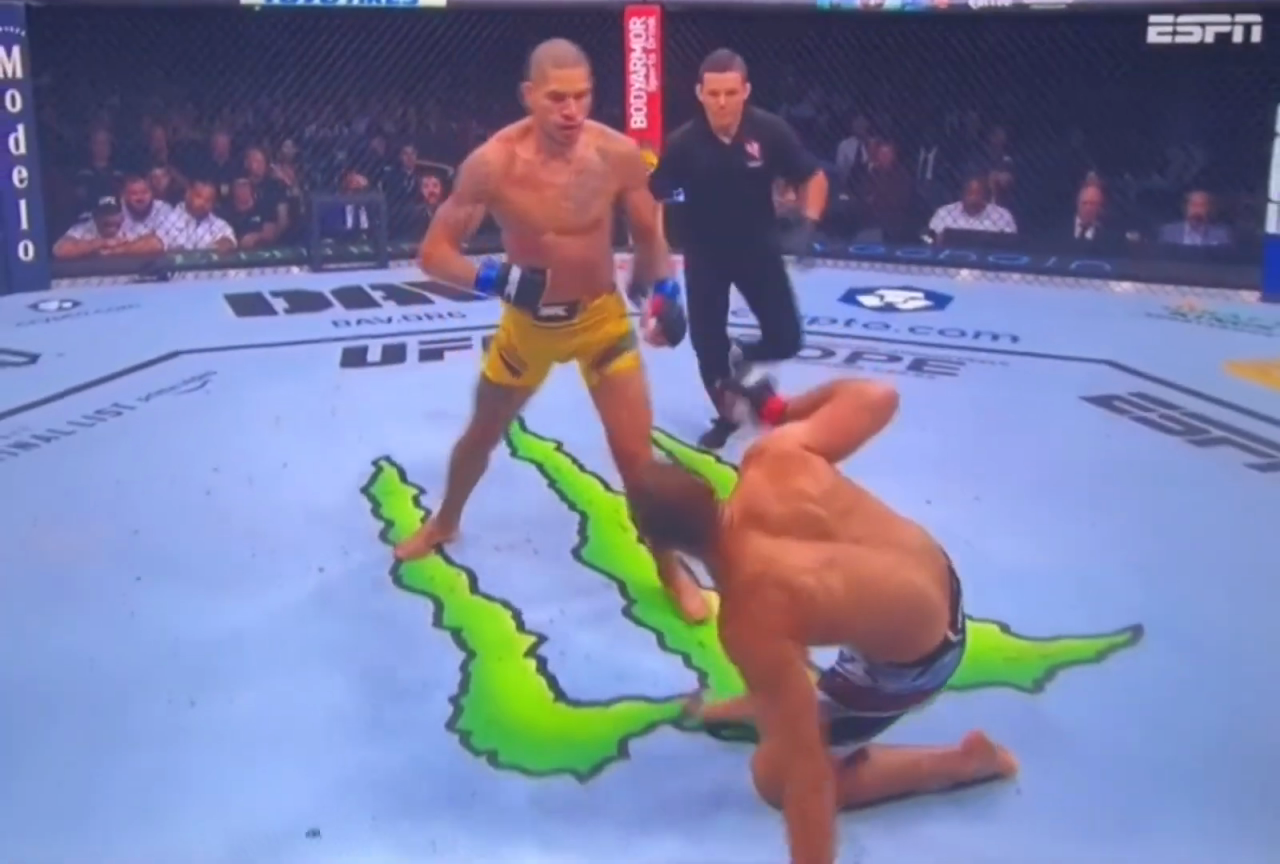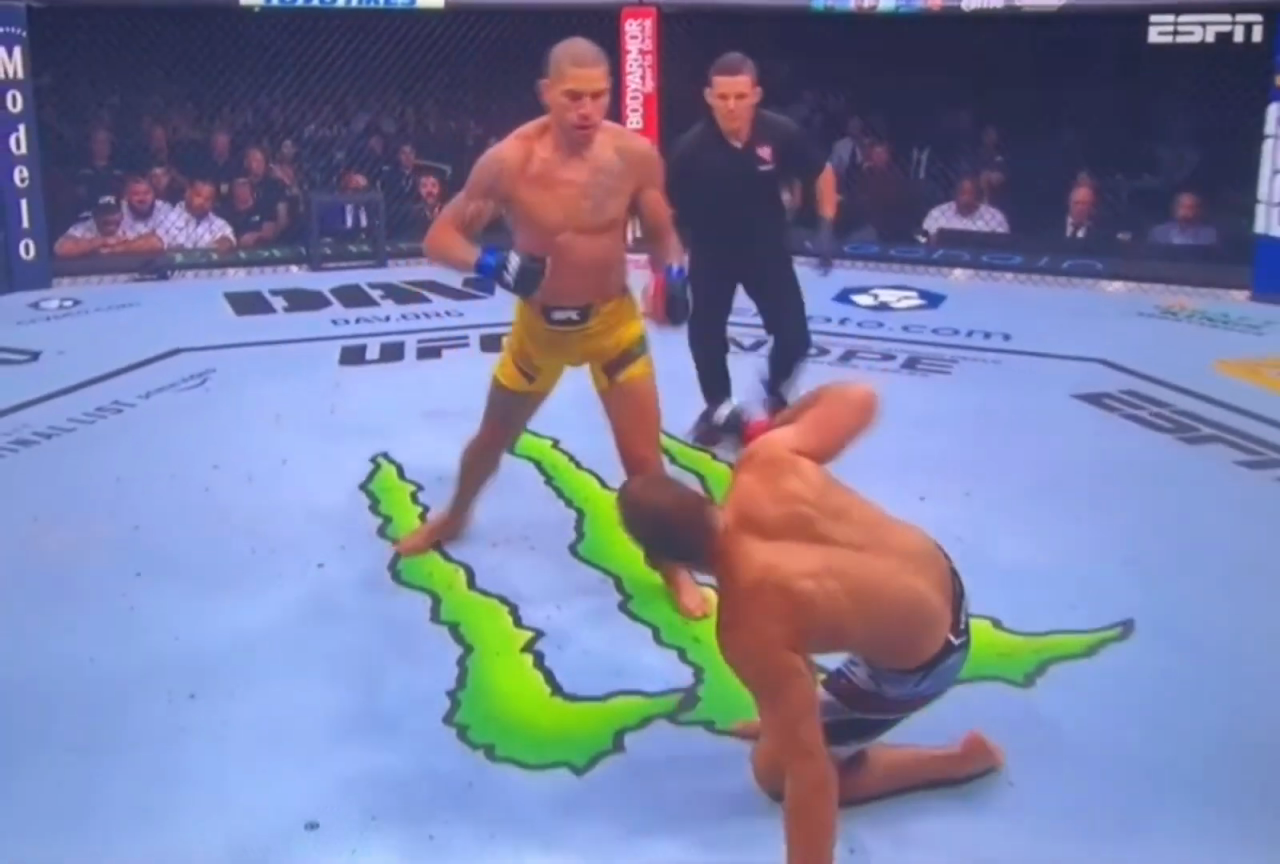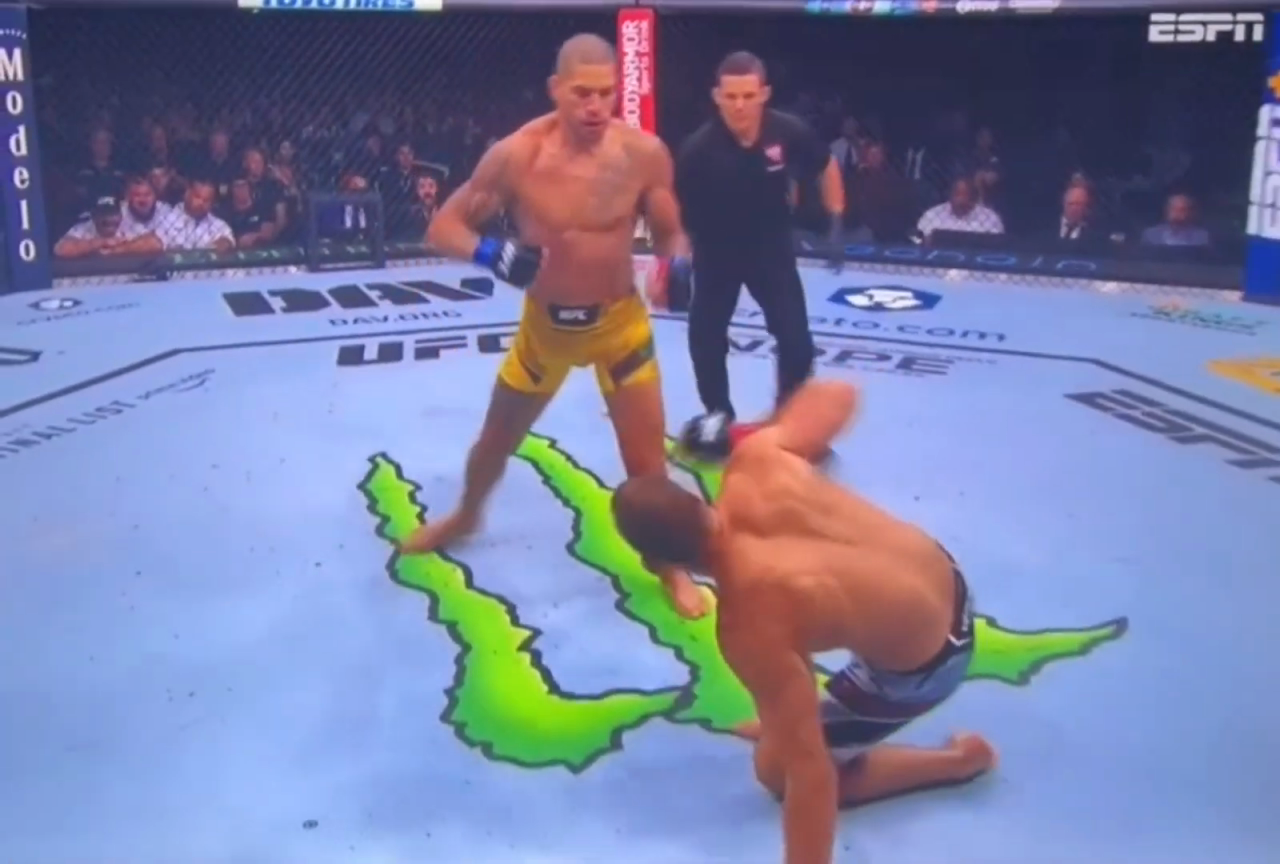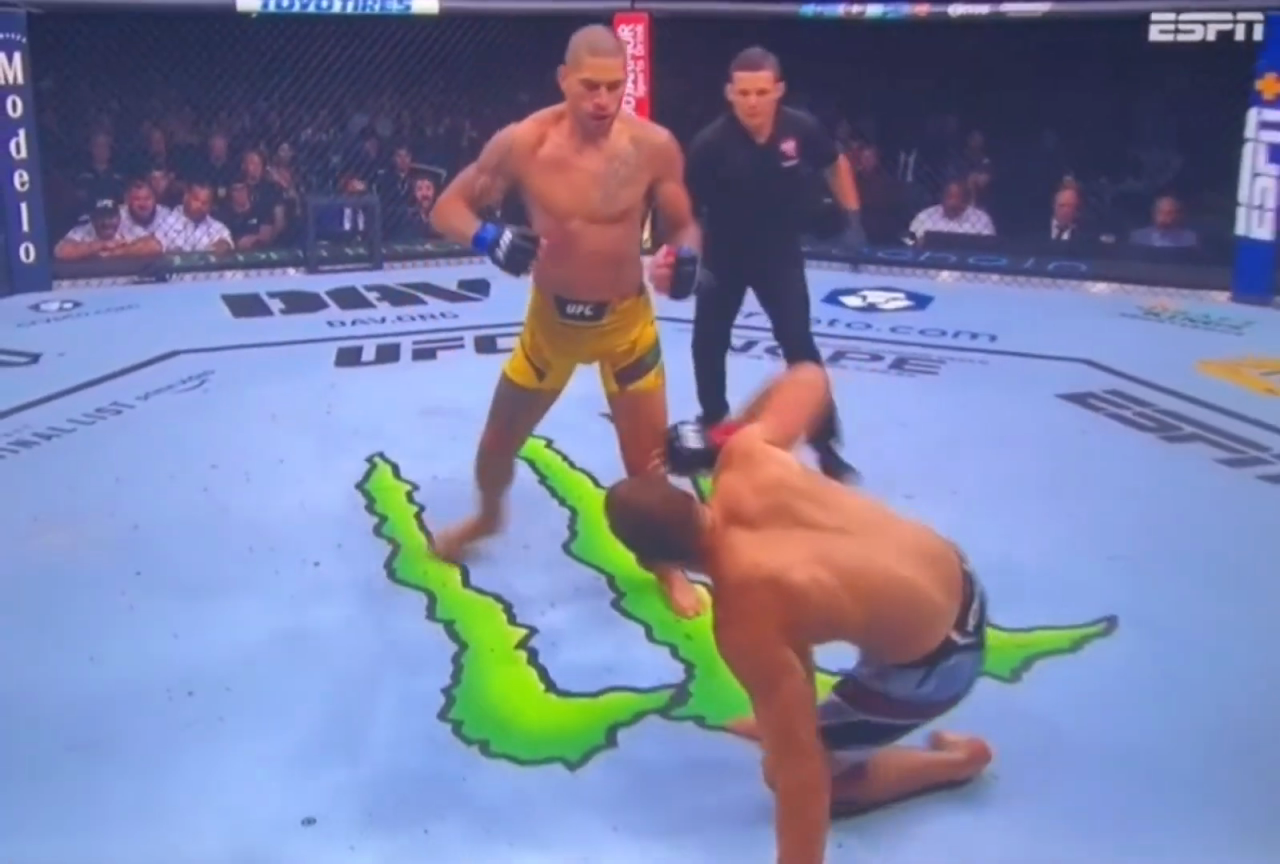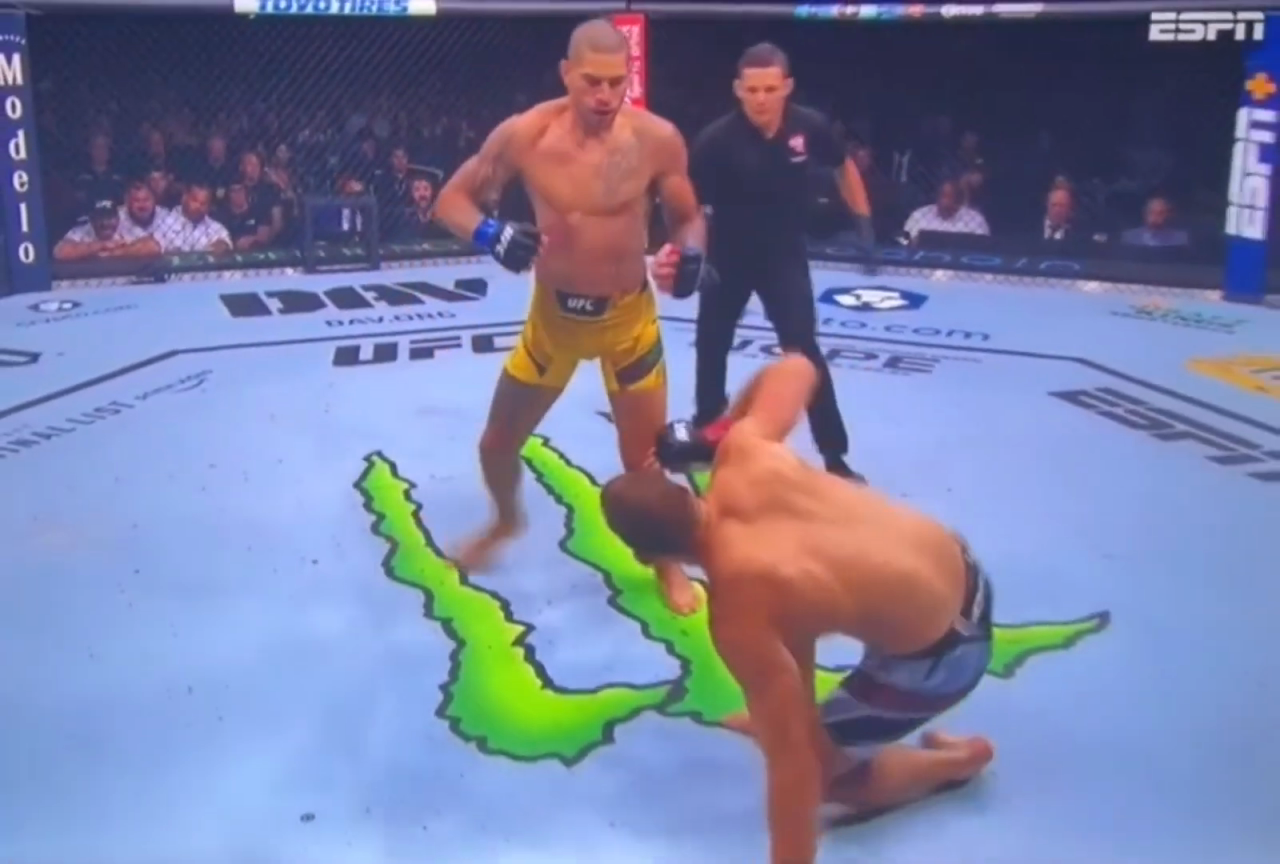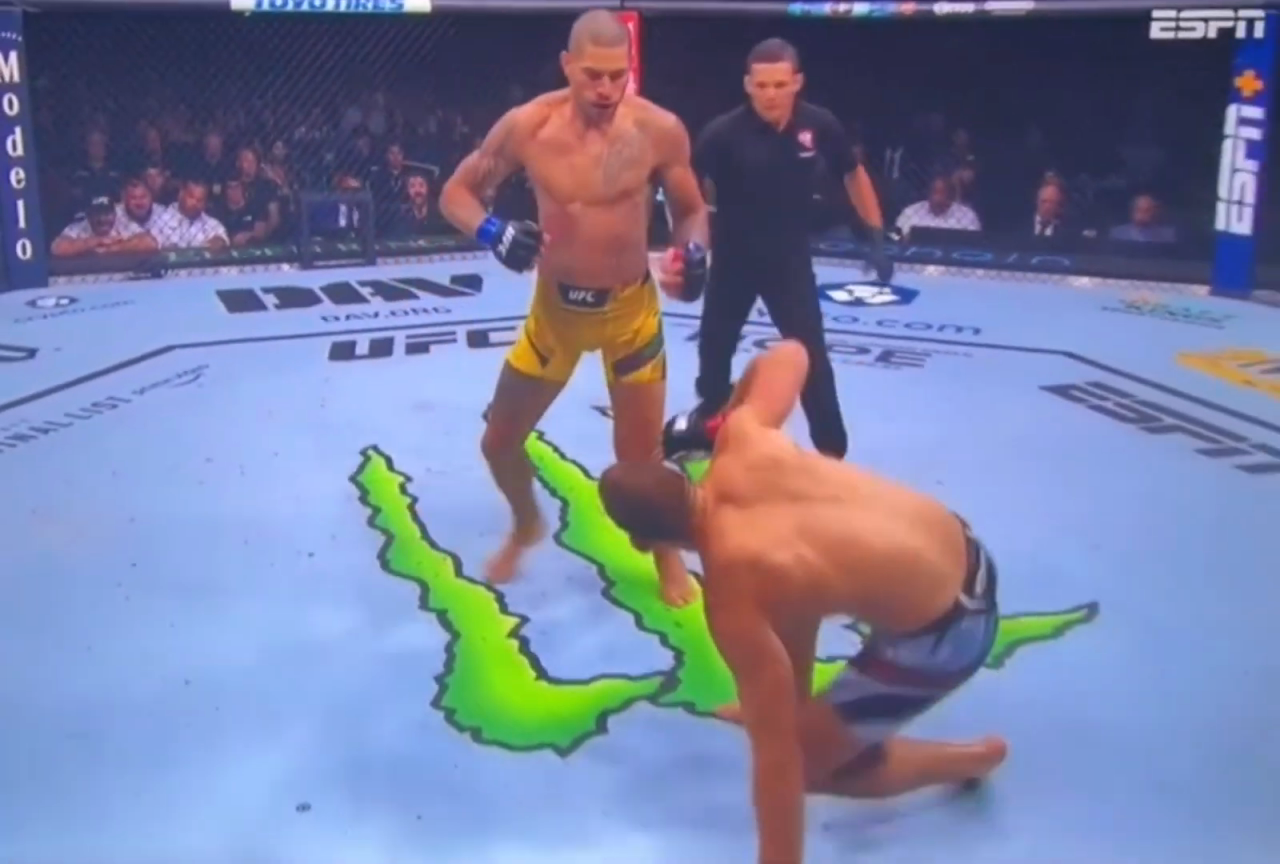
dt=0.1s
person 1, frame 1
left shoulder: (620, 155)
right shoulder: (493, 162)
left elbow: (649, 234)
right elbow: (432, 252)
left wrist: (665, 291)
right wrist: (493, 278)
left hip: (601, 318)
right hip: (528, 319)
left knee: (636, 458)
right knee: (478, 438)
left ankle: (673, 569)
right ankle: (445, 521)
person 1, frame 2
left shoulder: (635, 155)
right shoulder: (509, 160)
left elbow: (661, 234)
right elbow: (439, 238)
left wrist: (673, 277)
right wrist: (493, 264)
left hip: (614, 322)
right hip: (539, 322)
left knee: (644, 464)
right knee: (490, 442)
left ankle: (673, 567)
right ankle: (452, 518)
person 1, frame 3
left shoulder: (645, 153)
right shoulder: (516, 155)
left elbow: (671, 232)
right elbow: (444, 226)
left wrist: (677, 268)
right wrist: (490, 252)
left hip: (620, 322)
right hip: (545, 323)
left knee: (648, 465)
right knee: (494, 445)
left ankle: (669, 565)
right ankle: (466, 515)
person 1, frame 4
left shoulder: (654, 147)
right shoulder: (522, 143)
left elbow: (683, 225)
right elbow: (445, 207)
left wrist: (686, 257)
right wrist: (488, 238)
left hip: (626, 321)
right hip: (550, 319)
left knee: (645, 469)
right knee: (498, 443)
left ankle: (667, 565)
right ankle: (488, 516)
person 1, frame 5
left shoulder: (658, 140)
right shoulder: (523, 135)
left elbow: (688, 219)
right elbow: (451, 197)
left wrist: (688, 254)
right wrist: (490, 235)
left hip: (629, 318)
right hip: (552, 314)
left knee: (643, 467)
right knee: (497, 444)
left ankle: (665, 561)
right ankle: (506, 520)
person 1, frame 6
left shoulder: (660, 131)
right shoulder: (525, 126)
left elbow: (693, 211)
right elbow: (456, 193)
left wrist: (693, 254)
right wrist: (493, 234)
left hip: (630, 309)
right hip: (554, 307)
left knee: (639, 460)
right knee: (499, 441)
left ankle: (666, 553)
right ankle: (526, 524)
person 2, frame 1
left shoulder: (751, 621)
right shoulder: (775, 459)
left elbow: (808, 770)
right elbow: (878, 395)
right wrist: (780, 408)
left hip: (911, 664)
right hip: (938, 575)
left knee: (774, 777)
left ankle: (965, 759)
right ankle: (763, 700)
person 2, frame 2
left shoulder: (749, 630)
right shoulder: (765, 465)
left elbow: (809, 773)
right elbow: (857, 397)
right wrist: (766, 429)
left hip: (914, 668)
right hip: (940, 580)
left knee: (773, 771)
left ankle: (959, 758)
right ankle: (783, 714)
person 2, frame 3
left shoulder: (749, 628)
right shoulder: (757, 463)
left elbow: (810, 773)
right elbow: (838, 393)
right wrist: (744, 435)
left hip: (925, 669)
right hip: (947, 579)
left knee: (776, 770)
left ankle: (957, 760)
right ankle: (802, 718)
person 2, frame 4
left shoulder: (744, 624)
right shoulder: (746, 459)
left elbow: (803, 773)
right elbow: (808, 378)
right wrist: (722, 437)
left hip: (931, 665)
right hip: (955, 580)
left knee: (785, 773)
left ankle: (955, 761)
right ankle: (800, 713)
person 2, frame 5
left shoulder: (738, 613)
right shoulder: (744, 454)
left elbow: (792, 766)
right elbow: (796, 367)
right wrist: (713, 435)
left hip: (939, 653)
right hip: (961, 570)
left knee: (806, 774)
left ankle: (958, 760)
right ankle: (797, 715)
person 2, frame 6
left shoulder: (732, 601)
right shoulder: (742, 443)
left elbow: (776, 755)
right elbow: (789, 353)
right wrist: (715, 424)
left hip: (942, 633)
right hip: (962, 552)
left knee: (809, 762)
left ankle: (970, 758)
right ankle: (795, 705)
person 3, frame 1
left shoulder: (770, 131)
right shoulder: (683, 142)
left elbow: (815, 180)
right elbow: (654, 199)
left wrist: (806, 227)
left hip: (759, 248)
right hip: (705, 252)
left knee: (786, 336)
right knee: (708, 341)
left ankle: (747, 358)
right ankle: (726, 414)
person 3, frame 2
left shoulder: (781, 133)
right shoulder: (692, 147)
left elbow: (822, 173)
right elbow: (667, 208)
left wrist: (825, 228)
left hip: (767, 249)
right hip: (710, 255)
left knee: (794, 339)
right knee: (704, 339)
left ankle: (775, 392)
right ankle: (720, 411)
person 3, frame 3
left shoulder: (790, 131)
right shoulder: (699, 147)
left elbow: (826, 168)
right elbow: (676, 209)
left wrist: (836, 224)
left hip: (772, 251)
right hip: (715, 253)
left knee: (795, 342)
right knee: (705, 339)
right ankle: (717, 414)
person 3, frame 4
left shoulder: (802, 129)
right shoulder: (710, 143)
left elbow: (834, 162)
left wrist: (852, 218)
left hip: (780, 255)
right hip: (723, 257)
left knee: (799, 347)
right knee: (708, 343)
left ankle: (823, 444)
right ankle: (715, 419)
person 3, frame 5
left shoulder: (811, 127)
right shoulder: (717, 140)
left elbow: (844, 168)
left wrist: (863, 222)
left hip: (785, 256)
right hip: (727, 258)
left knee: (804, 354)
right knee: (710, 343)
left ankle: (834, 457)
right ankle: (708, 422)
person 3, frame 6
left shoulder: (819, 126)
right shoulder: (724, 133)
left elbow: (854, 176)
left wrist: (876, 235)
left hip: (790, 259)
right hip: (733, 258)
left knee: (810, 355)
right knee: (715, 345)
left ankle: (831, 454)
right ankle: (711, 413)
